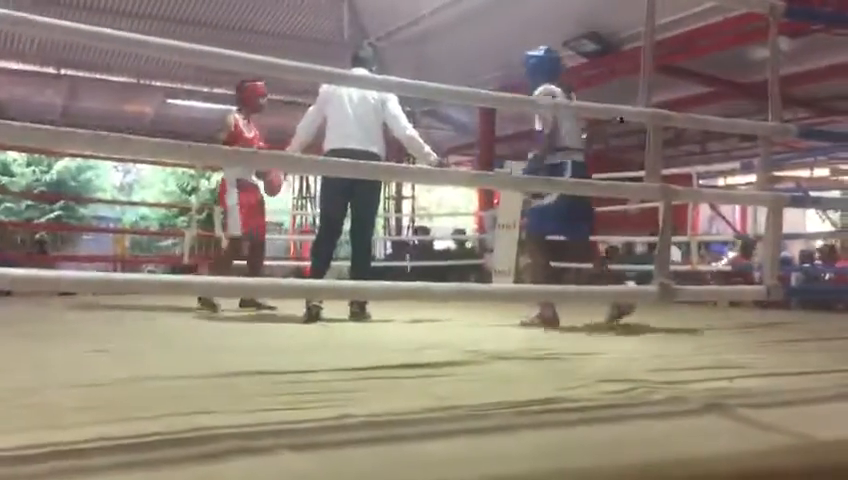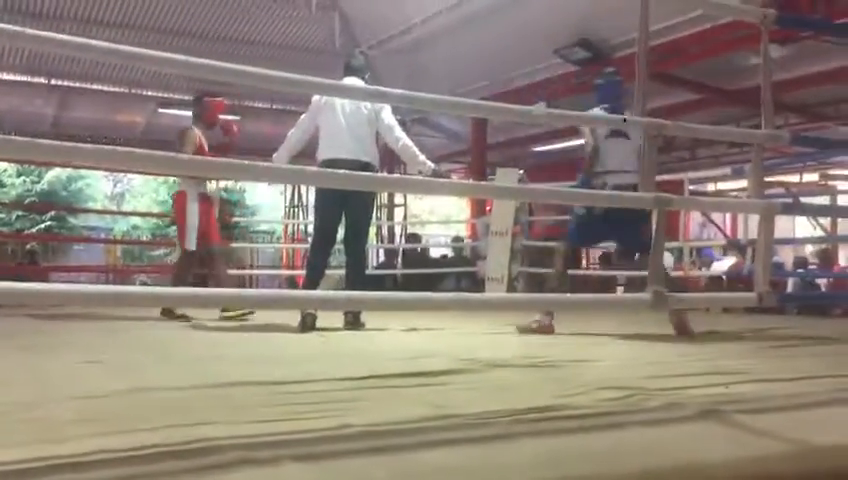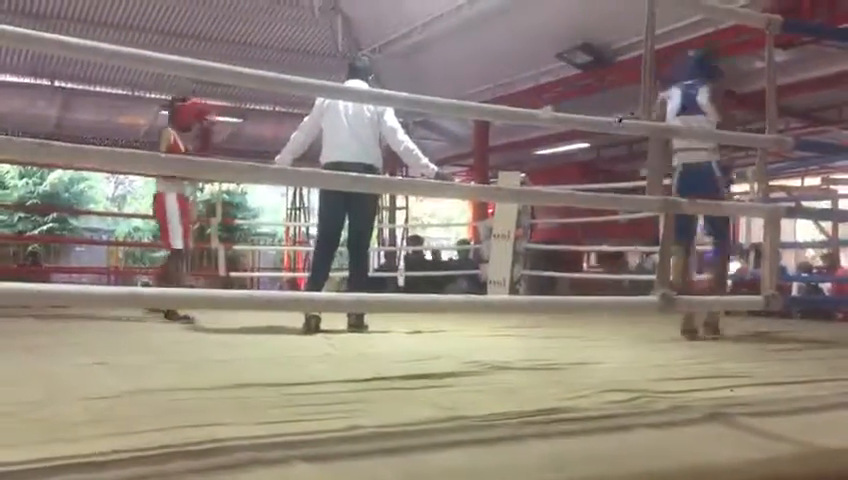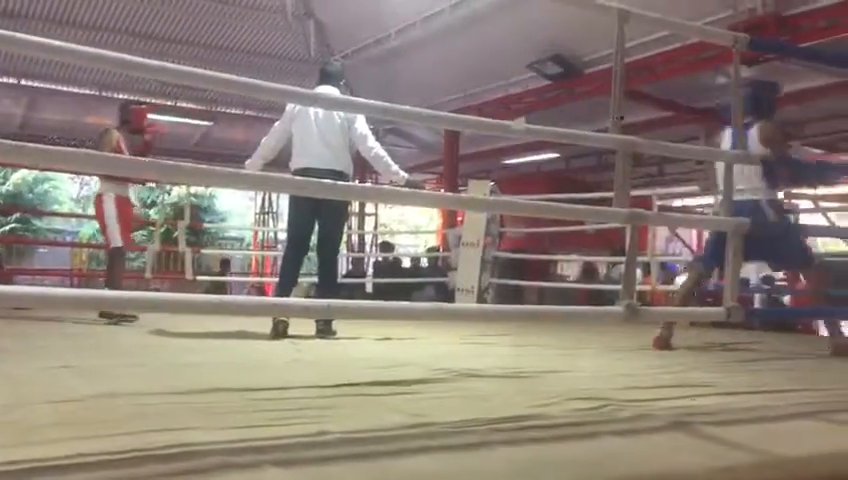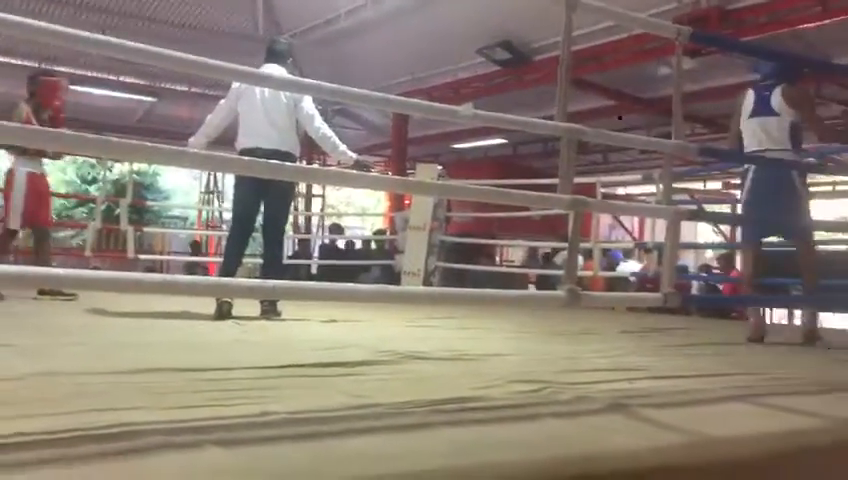
dt=0.3s
person 1, frame 1
left shoulder: (330, 87)
right shoulder: (381, 90)
left elbow: (308, 124)
right elbow: (403, 129)
left wrist: (289, 154)
right wrist: (431, 158)
left hip: (336, 160)
right hip: (368, 163)
left knee: (327, 231)
right knee: (362, 234)
left ankle: (313, 299)
right ankle: (357, 303)
person 1, frame 2
left shoulder: (323, 96)
right shoulder: (374, 98)
left elbow: (299, 132)
right elbow: (397, 138)
left wrist: (276, 162)
right wrist: (427, 167)
left hip: (330, 170)
right hip: (362, 172)
left knee: (322, 240)
right knee: (356, 242)
left ankle: (308, 307)
right ankle: (352, 311)
person 1, frame 3
left shoulder: (327, 98)
right shoulder: (377, 101)
left elbow: (302, 135)
right elbow: (399, 140)
left wrist: (279, 163)
right wrist: (430, 170)
left hip: (333, 173)
right hip: (365, 174)
left knee: (325, 242)
right knee: (359, 244)
left ankle: (311, 310)
right ankle: (355, 313)
person 1, frame 4
left shoulder: (298, 104)
right shoulder: (348, 108)
left elbow: (273, 140)
right elbow: (369, 146)
left wrist: (249, 168)
right wrist: (400, 177)
left hip: (303, 179)
right hip: (335, 181)
left knee: (295, 247)
right knee: (328, 251)
left ankle: (280, 314)
right ankle: (324, 319)
person 1, frame 5
left shoulder: (245, 82)
left elbow: (218, 118)
right elbow: (317, 126)
left wrist: (193, 145)
right wrist: (348, 157)
left hip: (250, 158)
right hip: (281, 161)
left knee: (240, 227)
right knee: (274, 231)
left ankle: (224, 295)
right ankle: (268, 300)
person 2, frame 1
left shoulder: (543, 92)
right shoulder: (570, 96)
left elbow: (550, 131)
right elbow: (580, 136)
left wrist: (533, 162)
left hip: (557, 169)
right hip: (577, 170)
left knee: (535, 238)
right knee: (581, 241)
left ankle: (546, 310)
person 2, frame 2
left shoulder: (594, 117)
left elbow: (591, 152)
right elbow: (644, 156)
left wrist: (582, 184)
left hip: (604, 189)
right hip: (632, 193)
left knee: (565, 251)
right knee: (650, 257)
left ankle: (546, 318)
right ankle: (677, 319)
person 2, frame 3
left shoulder: (669, 96)
right shoulder: (714, 93)
left hip: (681, 172)
right hip: (710, 171)
left knee: (682, 247)
right knee: (722, 243)
left ankle: (687, 318)
right ankle: (712, 315)
person 2, frame 4
left shoulder: (726, 134)
right shoulder: (768, 130)
right elbow: (789, 171)
right wrist: (825, 173)
left hip: (732, 210)
right hip: (763, 209)
left knee: (700, 270)
right knee: (811, 269)
left ankle: (666, 332)
person 2, frame 5
left shoulder: (747, 96)
right shoulder: (792, 93)
left elbow: (733, 142)
right elbow: (823, 133)
left hip: (755, 176)
right hip: (785, 176)
left knee: (751, 249)
right knee: (804, 247)
left ankle: (754, 322)
right ankle: (810, 322)
person 3, frame 1
left shoulder: (253, 126)
right shoulder: (231, 120)
left wrist: (266, 177)
right wrist: (248, 151)
left hip: (252, 187)
right hip: (234, 185)
left knee: (258, 241)
right knee: (236, 239)
left ankle: (250, 297)
person 3, frame 2
left shoulder: (202, 136)
right shoulder: (191, 133)
left wrist: (227, 140)
left hip: (202, 198)
right hip: (190, 197)
left knee: (214, 252)
right knee: (190, 252)
left ankle: (227, 305)
right ankle: (170, 306)
person 3, frame 3
left shoulder: (183, 138)
right shoulder: (167, 135)
left elbow: (201, 150)
left wrist: (206, 127)
left hip: (180, 198)
right hip: (168, 197)
left knee: (179, 251)
right knee: (178, 251)
right ankle: (172, 307)
person 3, frame 4
left shoulder: (129, 141)
right shoulder: (111, 136)
left wrist: (146, 146)
left hip: (124, 200)
right hip: (109, 199)
left knee: (118, 252)
right knee: (117, 250)
person 3, frame 5
left shoulder: (42, 114)
right shoulder: (23, 110)
left wrist: (56, 120)
right wrist: (45, 151)
left hip: (37, 176)
right hip: (24, 177)
left knee: (43, 232)
left ankle: (46, 285)
